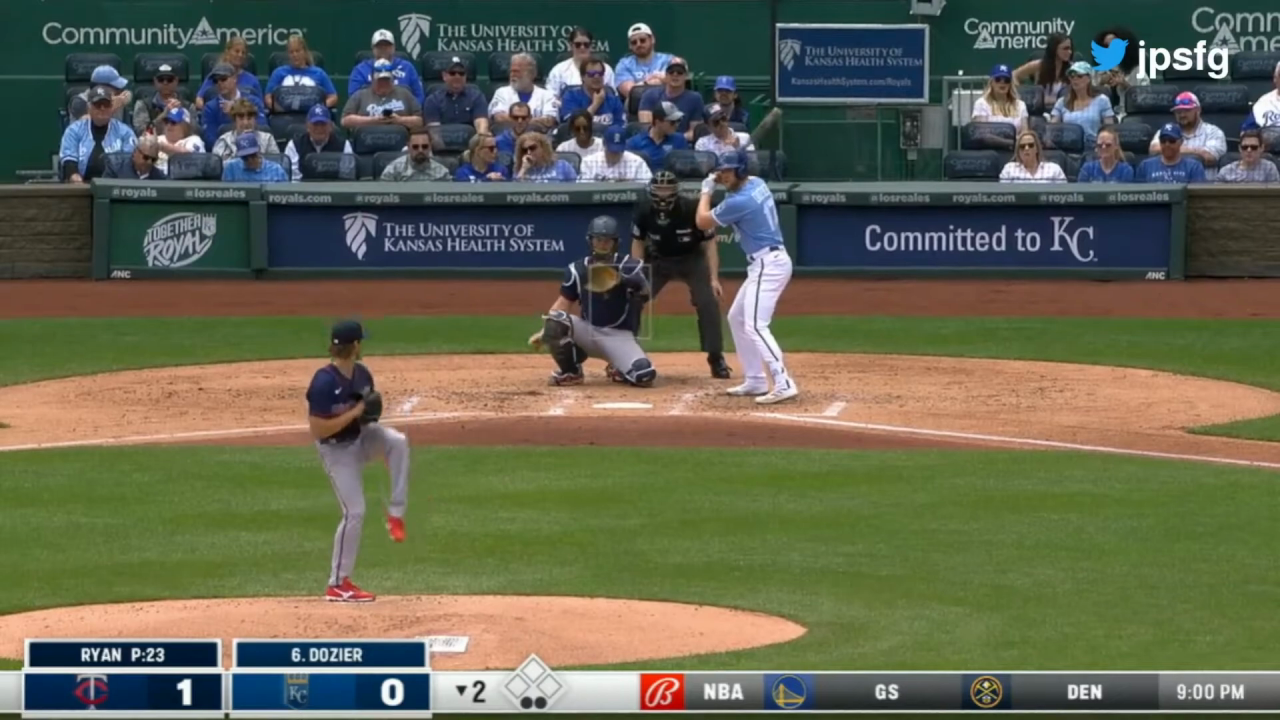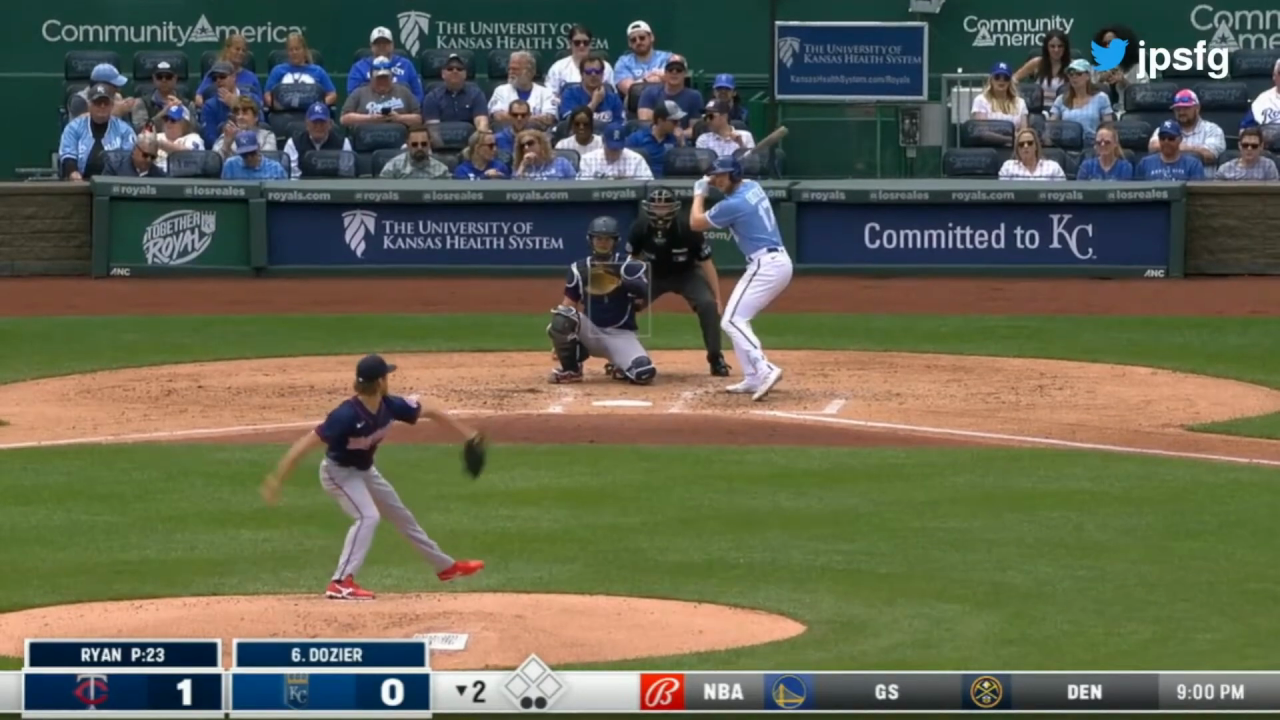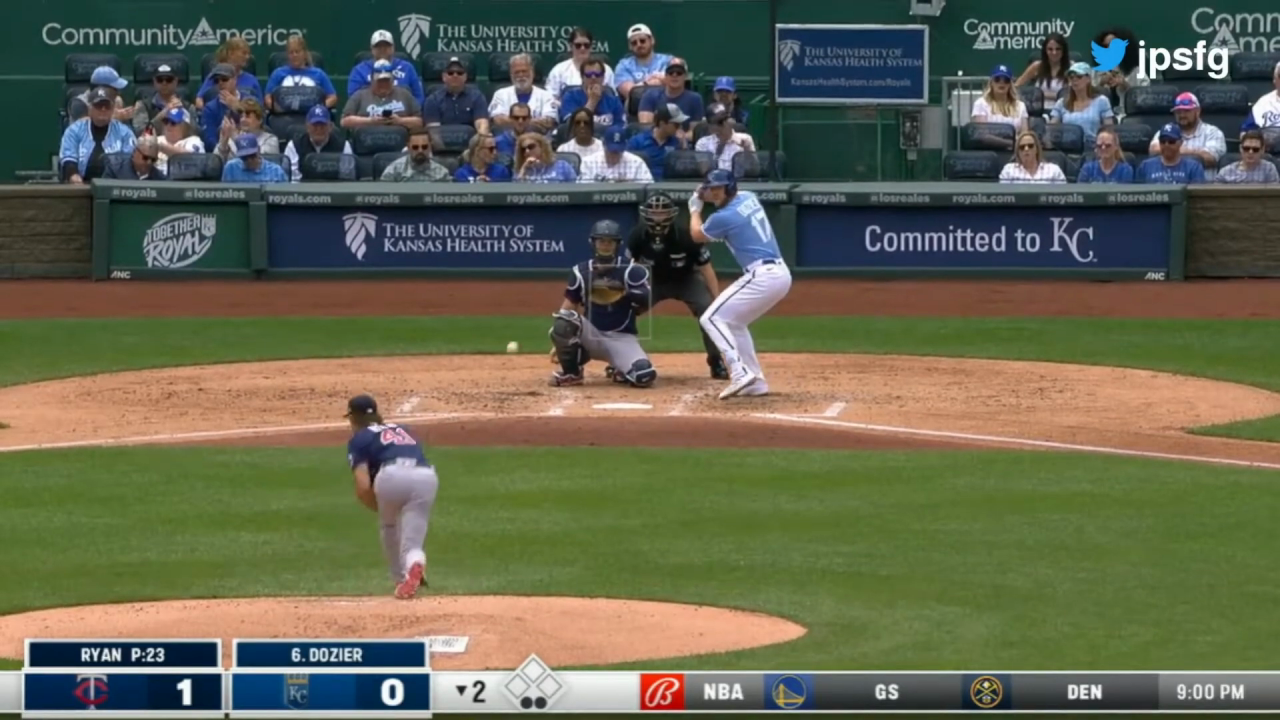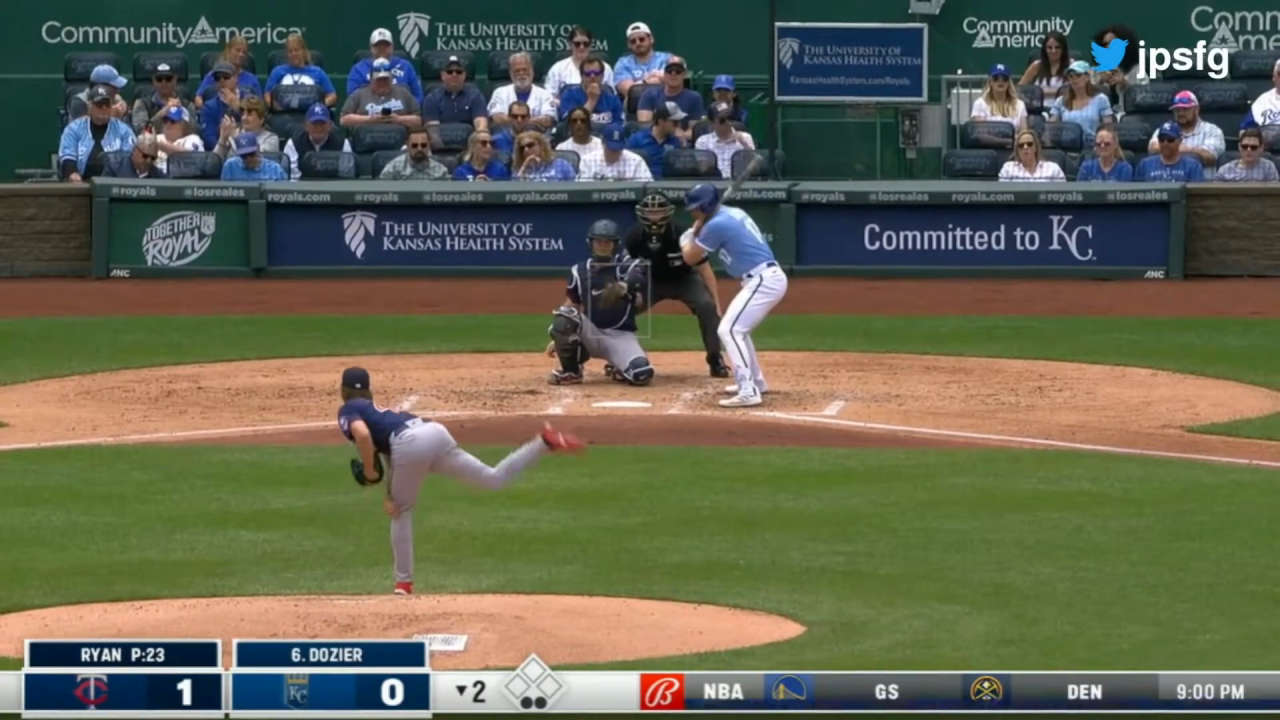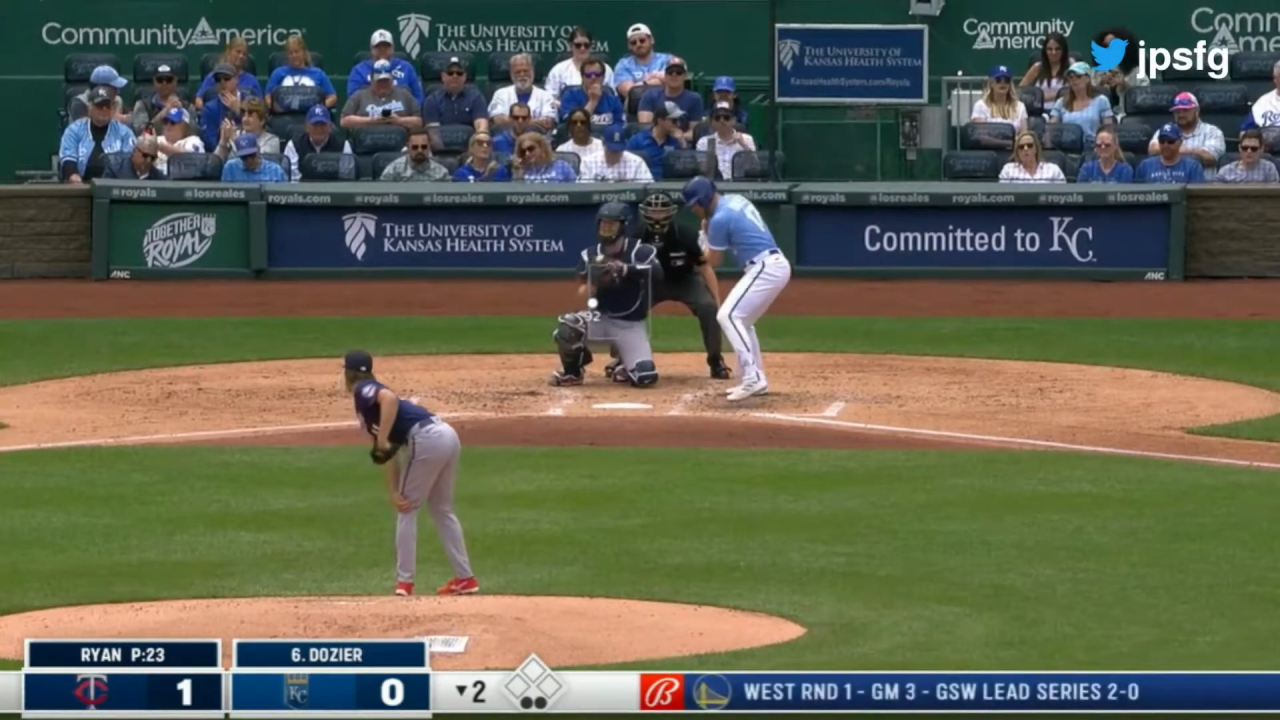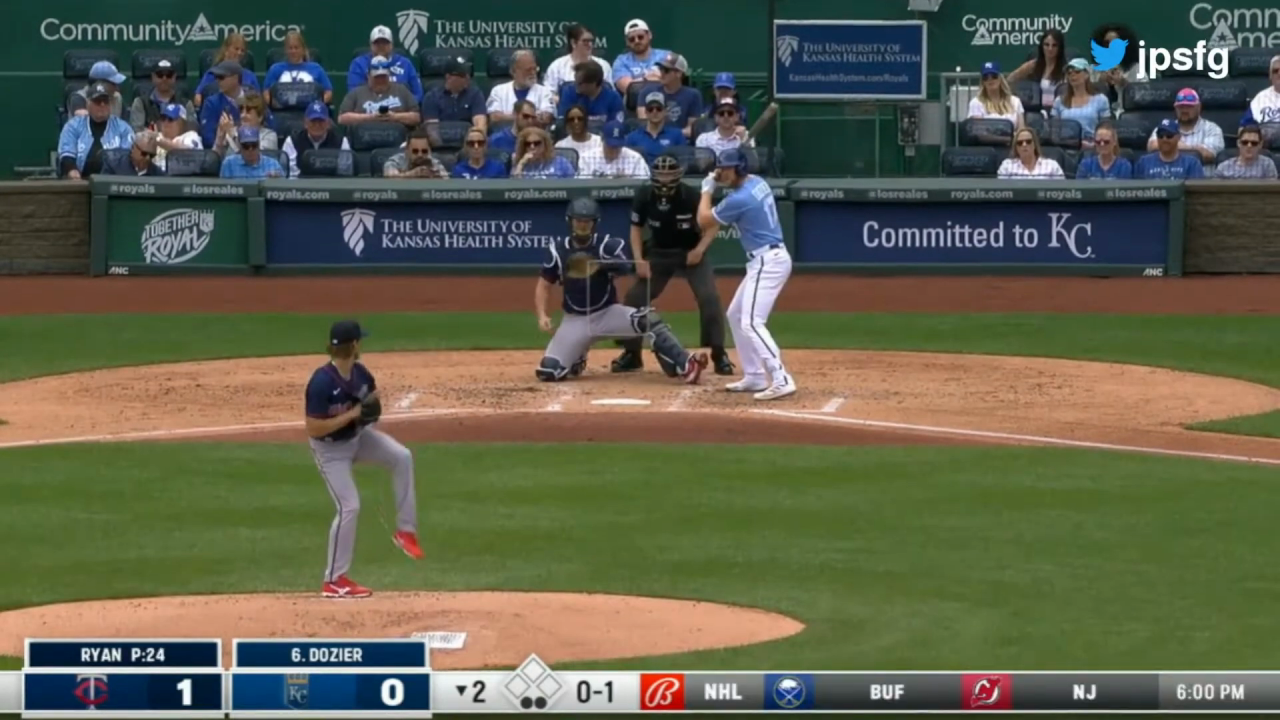
dt=0.4s
person 1, frame 1
left shoulder: (361, 372)
right shoulder: (323, 382)
left elbow: (369, 400)
right elbow: (318, 431)
left wrist: (370, 408)
right wrist: (355, 412)
left hip: (363, 438)
right hip: (337, 451)
left knee: (398, 442)
right knee: (355, 512)
left ankle: (395, 514)
right ankle: (337, 585)
person 1, frame 2
left shoulder: (390, 404)
right shoulder: (347, 415)
left elbow: (430, 411)
right elbow: (306, 443)
left wrist: (468, 433)
right wrist: (277, 479)
left hip: (365, 471)
right hip: (340, 473)
left knee: (400, 516)
right knee: (368, 517)
left ankle: (446, 566)
right ankle: (340, 582)
person 1, frame 3
left shoulder: (358, 439)
right shoulder: (397, 429)
left elbow: (362, 485)
left wrist: (375, 504)
left hip: (391, 477)
right hip: (424, 479)
left knee: (389, 527)
right knee: (411, 547)
left ankle: (406, 578)
right ankle: (414, 568)
person 1, frame 4
left shoulder: (347, 410)
right shoulder: (375, 410)
left elbow: (363, 435)
right elbow: (394, 464)
left wrist: (369, 472)
right wrist: (389, 497)
left hip: (411, 444)
right hip: (435, 433)
left knee: (400, 513)
right knee: (494, 478)
left ankle: (404, 580)
right ankle: (546, 440)
person 1, frame 5
left shoulder: (364, 389)
right shoulder: (370, 400)
left elbow: (390, 398)
right elbow: (393, 455)
left wrist: (382, 442)
right wrist: (394, 492)
left hip: (427, 440)
right hip: (446, 435)
left knee: (408, 511)
right knee: (443, 511)
left ankle: (406, 581)
right ankle: (465, 577)
person 1, frame 6
left shoulder: (359, 372)
right shoulder: (321, 382)
left elbow: (374, 395)
right elbow: (313, 430)
left wrist: (370, 410)
right wrist: (352, 414)
left hip: (358, 436)
right hip: (331, 448)
left knee: (402, 457)
right knee: (348, 508)
left ankle: (405, 530)
right ankle: (334, 580)
person 2, frame 1
left shoulder: (739, 202)
right shoulder: (758, 184)
left elbow: (702, 222)
left wrist: (706, 191)
right wrist: (719, 180)
left hip: (768, 264)
right hip: (770, 262)
left knee: (755, 326)
right knee: (737, 318)
left ankle: (783, 384)
right ankle: (756, 381)
person 2, frame 2
left shoulder: (733, 204)
right shoulder: (753, 186)
left elbow: (695, 223)
left wrist: (699, 193)
right wrist: (713, 183)
left hip: (766, 265)
right hip: (778, 262)
left knee: (733, 321)
right knee: (736, 318)
left ankle: (766, 371)
right ankle: (754, 379)
person 2, frame 3
left shoulder: (724, 217)
right shoulder: (749, 197)
left elbow: (697, 235)
left wrist: (694, 209)
right wrist: (705, 197)
left hip: (762, 276)
right hip: (781, 275)
left knee: (711, 319)
right knee: (734, 323)
left ankle: (740, 373)
right ankle: (755, 382)
person 2, frame 4
left shoulder: (716, 224)
right shoulder: (732, 212)
left elbow: (690, 258)
left wrist: (686, 240)
right wrist: (698, 229)
left hip: (763, 280)
right hip: (769, 278)
left knee: (729, 330)
right knee: (737, 328)
left ankle: (749, 391)
right ankle: (755, 381)
person 2, frame 5
left shoulder: (719, 219)
right shoulder: (735, 200)
left elbow: (713, 261)
left wrist: (705, 240)
left hip: (765, 268)
right hip: (775, 266)
left knee: (728, 315)
right knee: (742, 320)
left ankle: (752, 377)
right ankle: (755, 379)
person 2, frame 6
left shoulder: (739, 199)
right shoulder: (757, 182)
left elbow: (704, 221)
left wrist: (707, 189)
right wrist: (718, 179)
left hip: (767, 262)
right hip: (770, 260)
left knee: (751, 322)
right knee: (736, 315)
left ankle: (781, 381)
right ankle: (755, 377)
person 3, frame 1
left shoulder: (691, 209)
right shoulder: (643, 210)
left elbow: (710, 243)
right elbow: (638, 243)
left wrist: (714, 279)
left hip: (691, 258)
right hip: (658, 259)
left knee: (708, 302)
left ankle: (716, 358)
person 3, frame 2
left shoulder: (689, 229)
right shoulder: (639, 228)
left elbow: (706, 264)
right elbow: (632, 260)
left wrist: (717, 298)
left hip: (687, 274)
right hip: (653, 275)
left knee: (708, 304)
left ankle: (715, 358)
person 3, frame 3
left shoulder: (687, 236)
right shoulder: (638, 235)
left elbow: (706, 269)
left hip: (686, 280)
right hip: (653, 281)
left knee: (707, 308)
left ankle: (716, 361)
person 3, frame 4
left shoulder: (684, 234)
right shoulder: (634, 236)
left elbow: (704, 268)
left wrist: (716, 302)
left hip: (684, 280)
right hip: (651, 282)
left knee: (707, 306)
left ankle: (715, 359)
person 3, frame 5
left shoulder: (687, 234)
right shoulder: (635, 235)
left elbow: (705, 268)
right elbow: (626, 267)
left wrist: (717, 302)
right wrist: (626, 293)
left hip: (685, 280)
right hip: (651, 281)
left knee: (708, 307)
right knee: (621, 308)
left ankle: (715, 360)
right ankle: (622, 359)
person 3, frame 6
left shoulder: (692, 196)
right shoulder: (644, 196)
left elbow: (712, 225)
right elbow: (636, 228)
left wrist: (700, 249)
right wrist: (639, 260)
left hip: (691, 252)
right hip: (658, 253)
left knee: (709, 297)
right knee: (635, 297)
left ankle: (719, 354)
right ankle: (631, 354)
person 4, frame 1
left shoulder: (628, 264)
right shoulder: (577, 269)
left elbow: (644, 289)
right elbow: (563, 303)
left wrist: (621, 279)
right wrist: (544, 332)
left hip: (618, 335)
right hip: (588, 331)
left knee: (644, 375)
right knee: (554, 321)
left ankle: (619, 369)
right ankle: (571, 372)
person 4, frame 2
left shoulder: (630, 266)
right shoulder: (579, 269)
left elbow: (644, 293)
right elbow: (569, 305)
left wrist: (621, 282)
right wrist: (560, 338)
left hip: (621, 335)
right hip: (591, 331)
left knee: (644, 373)
right knee: (562, 315)
left ankle: (621, 367)
right ankle: (571, 369)
person 4, frame 3
left shoulder: (632, 271)
right shoulder: (580, 272)
left elbow: (647, 302)
right elbow: (568, 307)
left wrist: (625, 292)
right wrist: (560, 342)
left hip: (621, 338)
right hip: (591, 335)
left knee: (644, 376)
right knee: (563, 319)
left ankle: (620, 370)
right ankle: (571, 372)
person 4, frame 4
left shoulder: (626, 266)
right shoulder: (579, 271)
left elbow: (639, 277)
right elbow: (569, 306)
left wrist: (623, 287)
right wrist: (557, 339)
left hip: (620, 336)
right hip: (591, 333)
left knee: (642, 374)
right knee: (563, 317)
left ankle: (619, 368)
right ankle: (571, 371)
person 4, frame 5
left shoulder: (640, 251)
right shoulder: (589, 255)
left elbow: (657, 274)
right elbow: (583, 296)
left wrist: (625, 268)
right wrist: (594, 283)
left hip: (630, 326)
right hip: (599, 320)
left knee: (646, 376)
right knee: (567, 328)
left ankle: (625, 369)
right ankle: (573, 372)
person 4, frame 6
left shoulder: (608, 244)
right shoulder: (557, 250)
left elbow: (624, 266)
right elbow: (543, 286)
left wrist: (599, 264)
right wrist: (543, 315)
left hip: (608, 313)
right hip: (576, 320)
left knee: (648, 320)
right knee: (548, 372)
left ankle: (685, 366)
right ankle: (576, 361)
